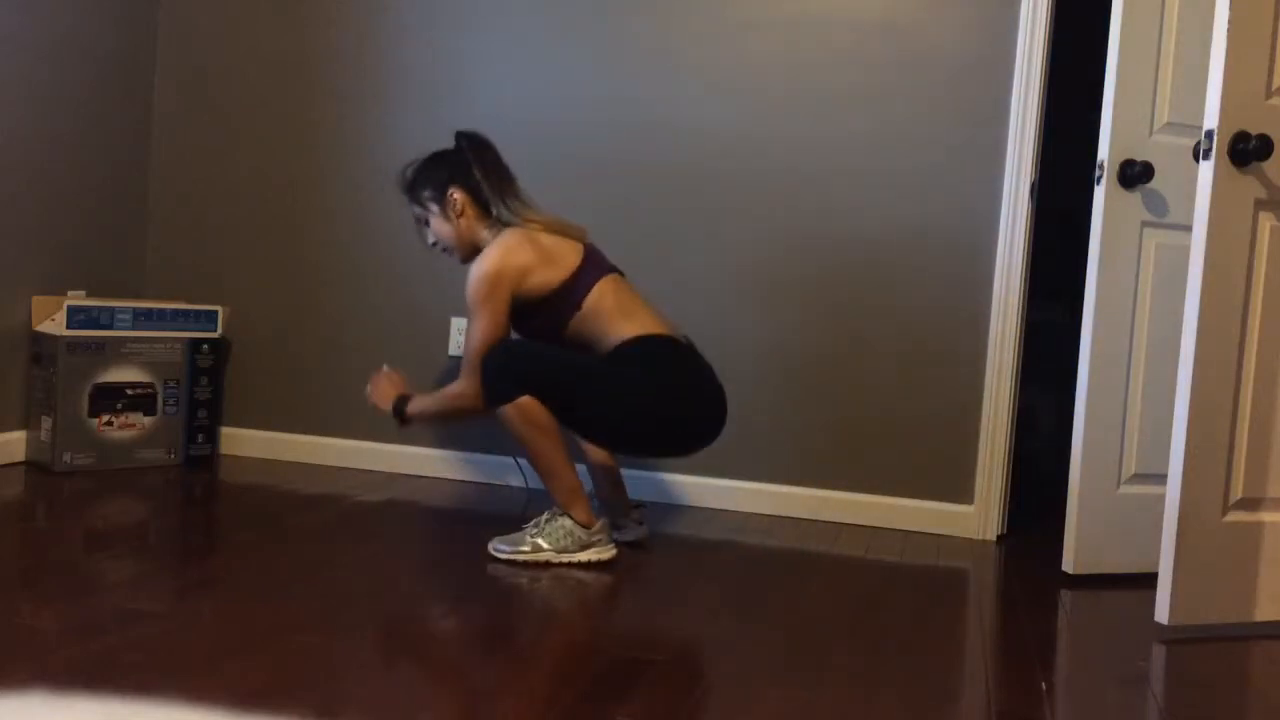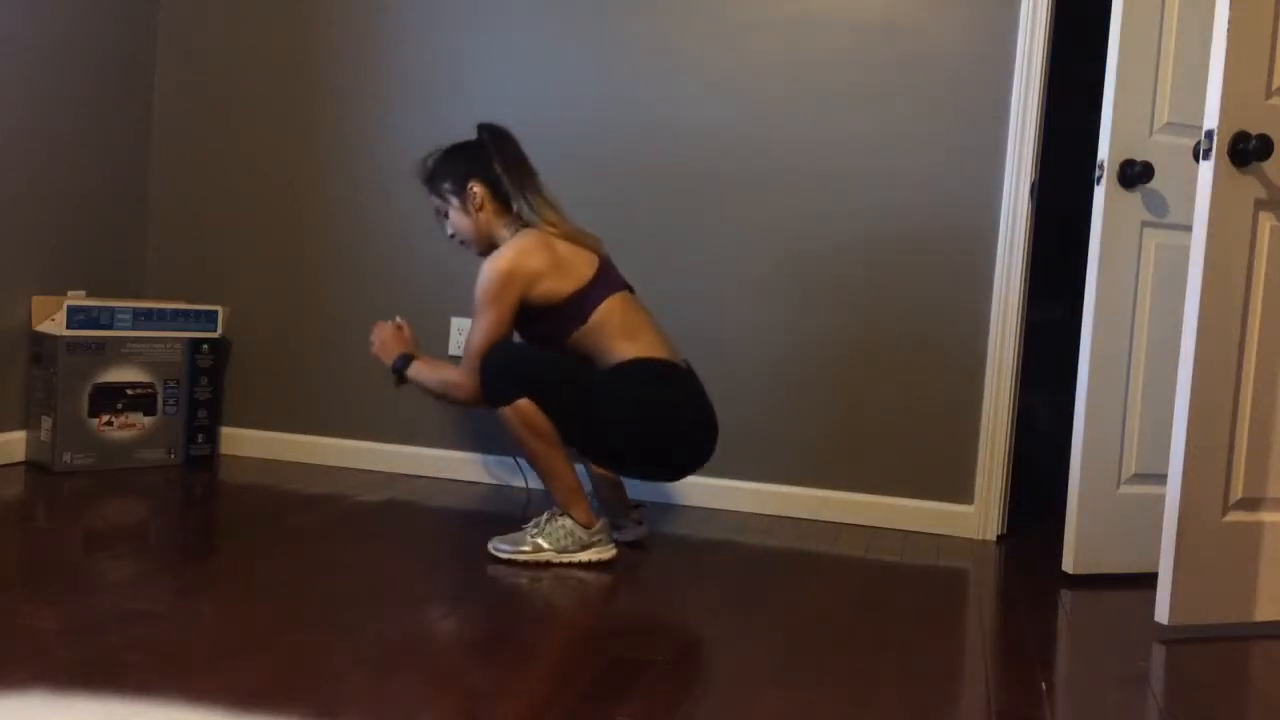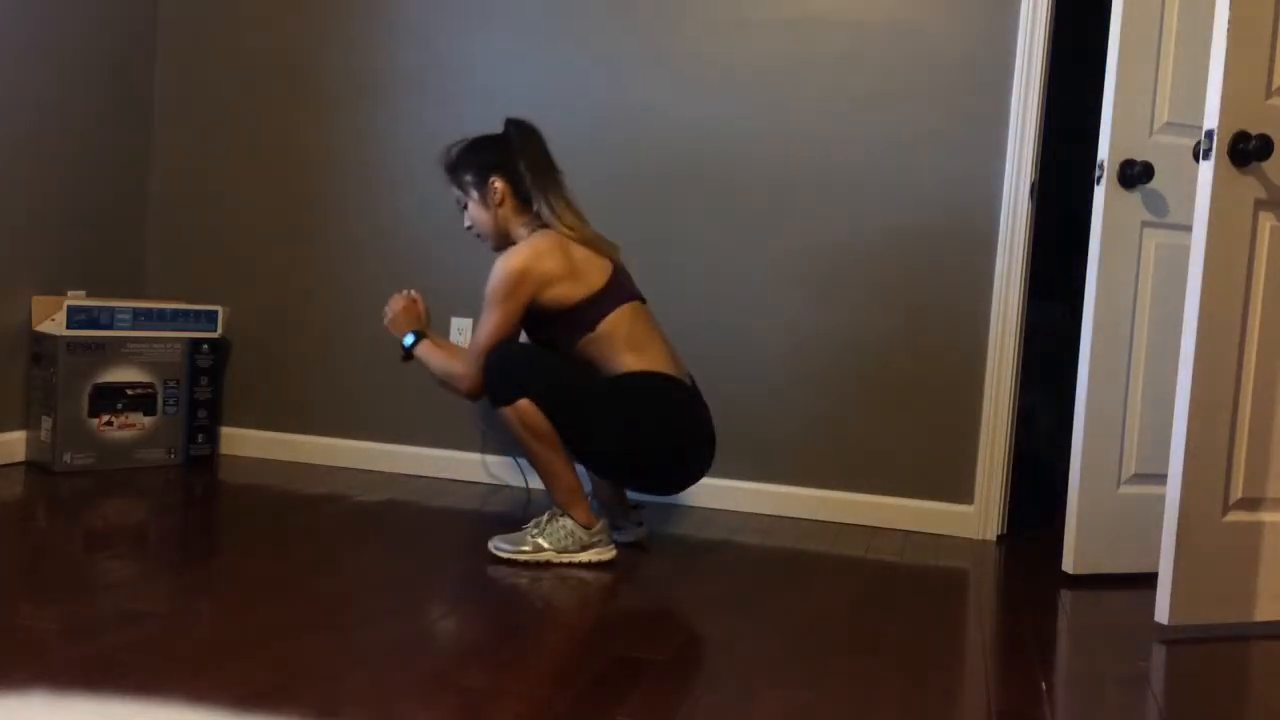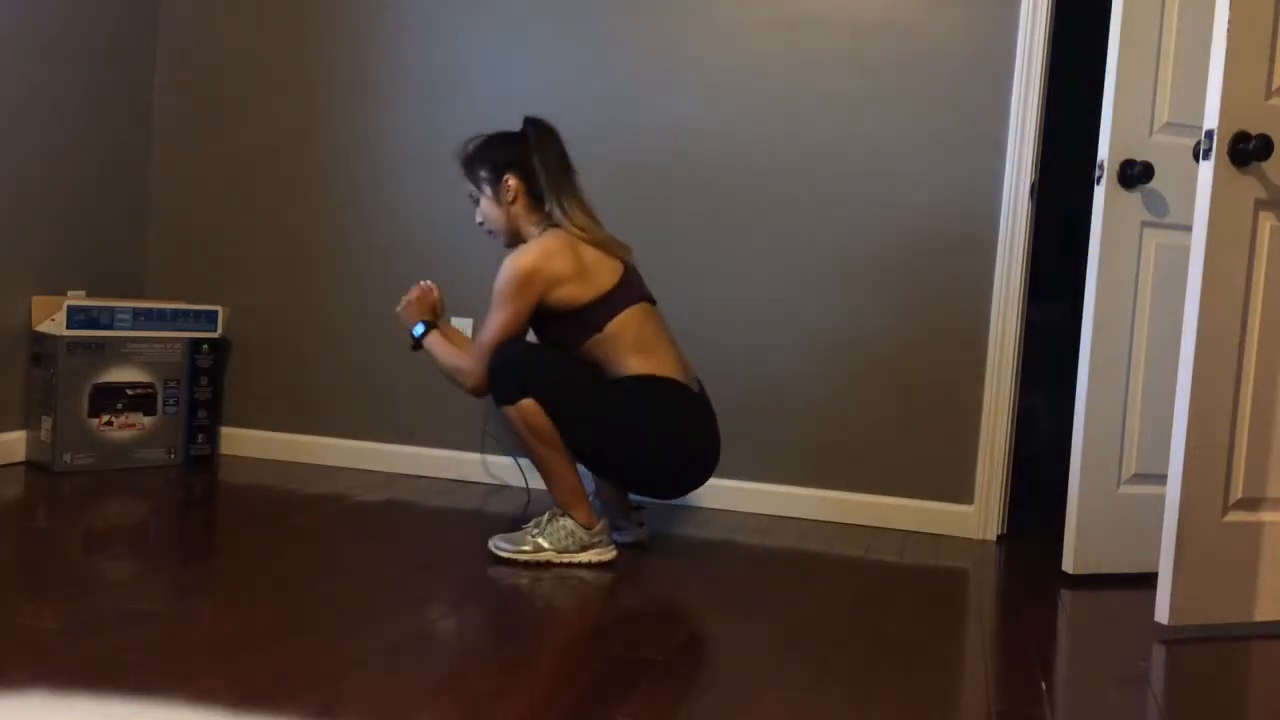
dt=0.2s
person 1, frame 1
left shoulder: (495, 263)
right shoulder: (530, 240)
left elbow: (474, 392)
right elbow: (519, 382)
left wrist: (403, 405)
right wrist: (420, 402)
left hip: (665, 395)
right hip: (681, 386)
left knee: (506, 368)
right knee: (554, 376)
left ankle: (580, 527)
right ankle: (616, 513)
person 1, frame 2
left shoulder: (508, 262)
right shoulder: (547, 242)
left elbow: (471, 385)
left wrist: (403, 362)
right wrist: (419, 358)
left hip: (660, 420)
right hip: (674, 407)
left knee: (504, 369)
right knee: (548, 375)
left ankle: (582, 527)
right ankle: (616, 512)
person 1, frame 3
left shoulder: (522, 261)
right shoulder: (563, 244)
left elbow: (473, 378)
left wrist: (412, 338)
right wrist: (429, 334)
left hip: (661, 435)
right hip: (674, 421)
left knee: (507, 369)
right knee: (547, 375)
left ankle: (581, 528)
right ankle: (613, 512)
person 1, frame 4
left shoulder: (532, 260)
right shoulder: (575, 244)
left elbow: (477, 375)
left wrist: (422, 328)
right wrist: (440, 324)
left hip: (664, 439)
right hip: (681, 427)
left knee: (513, 367)
right knee: (543, 372)
left ankle: (582, 528)
right ankle: (615, 511)
